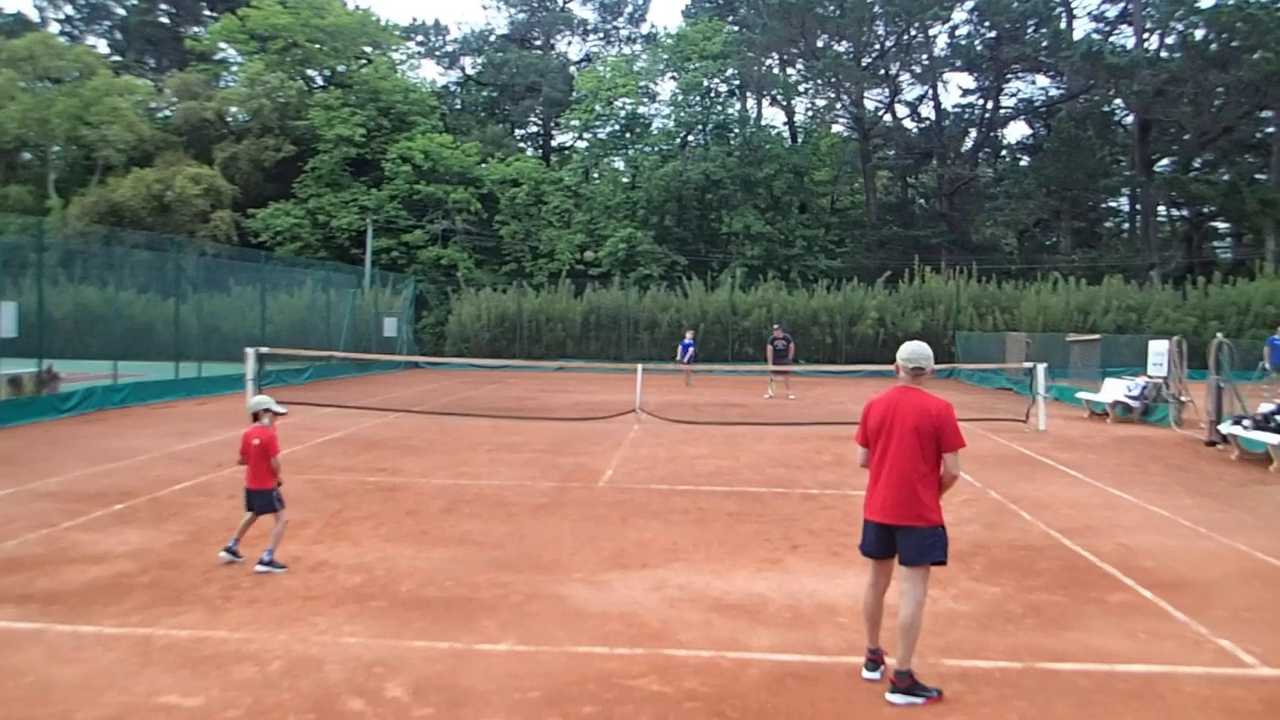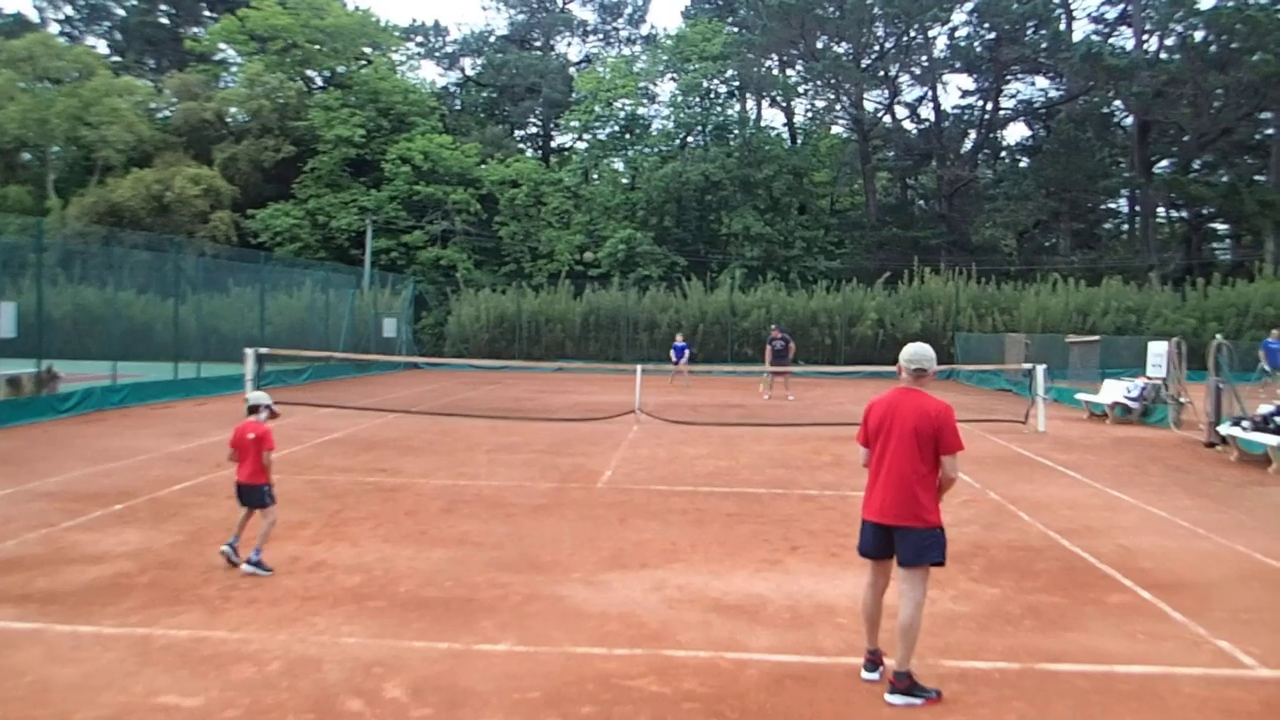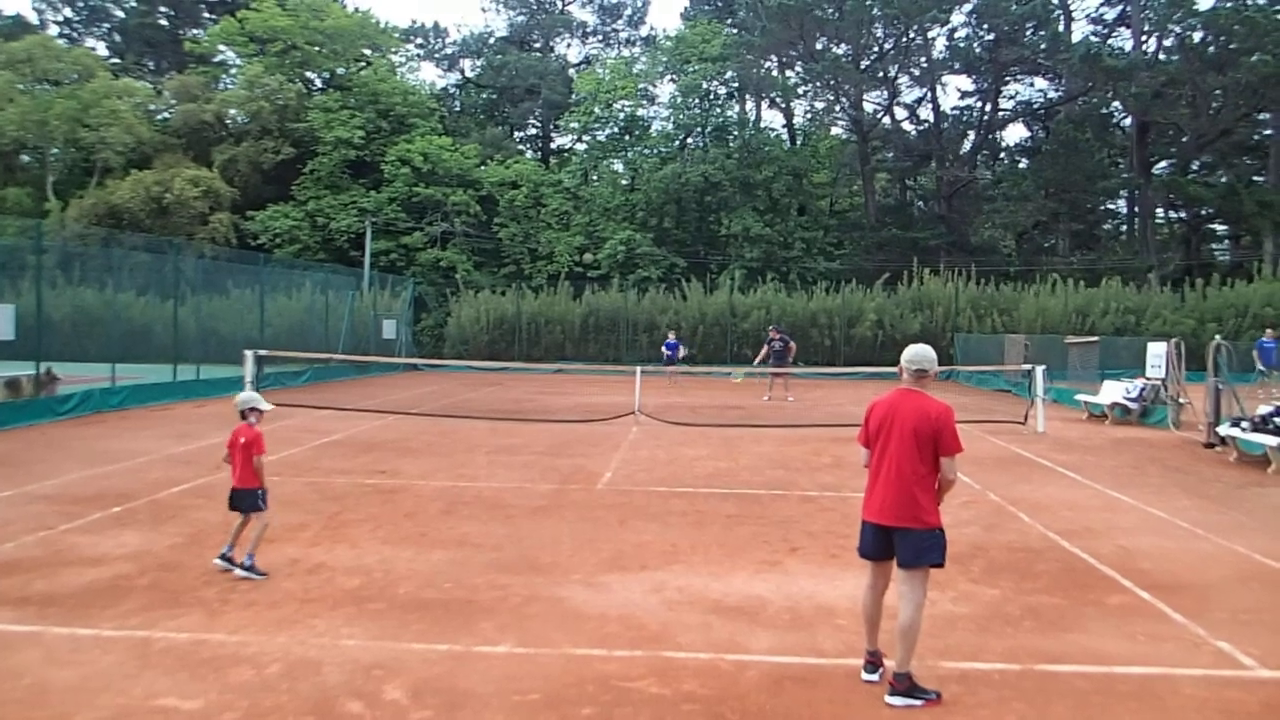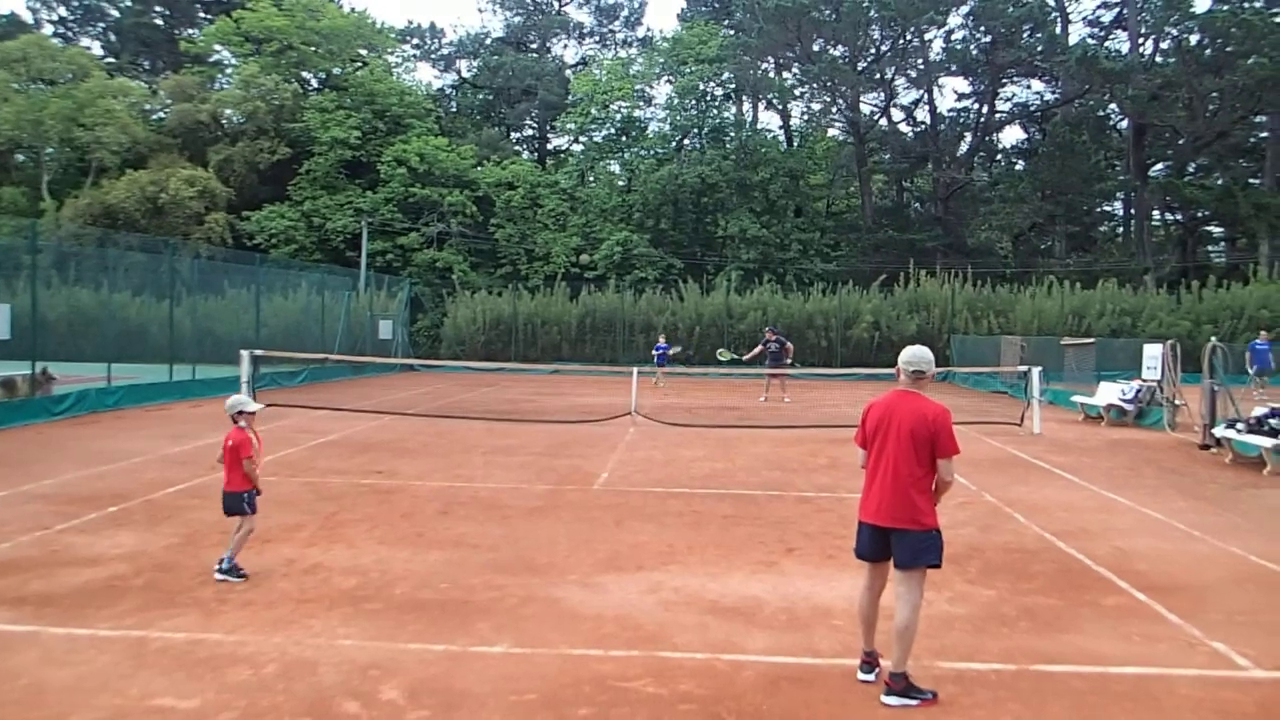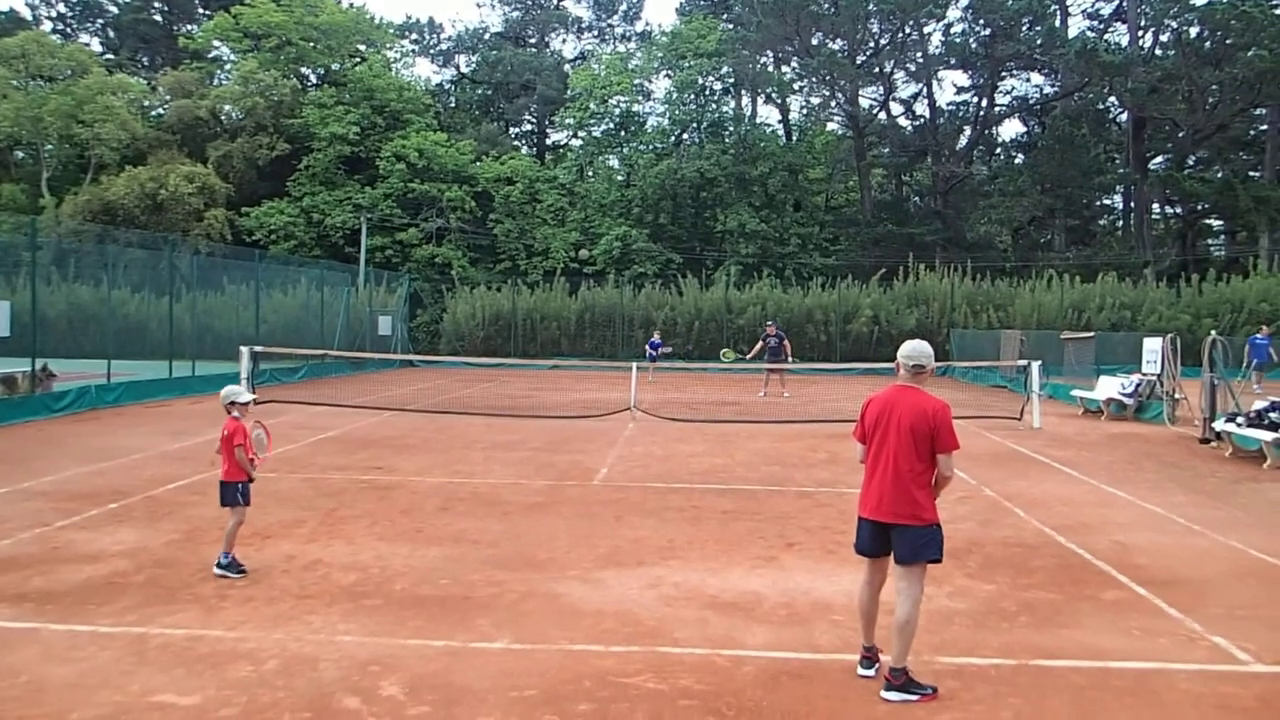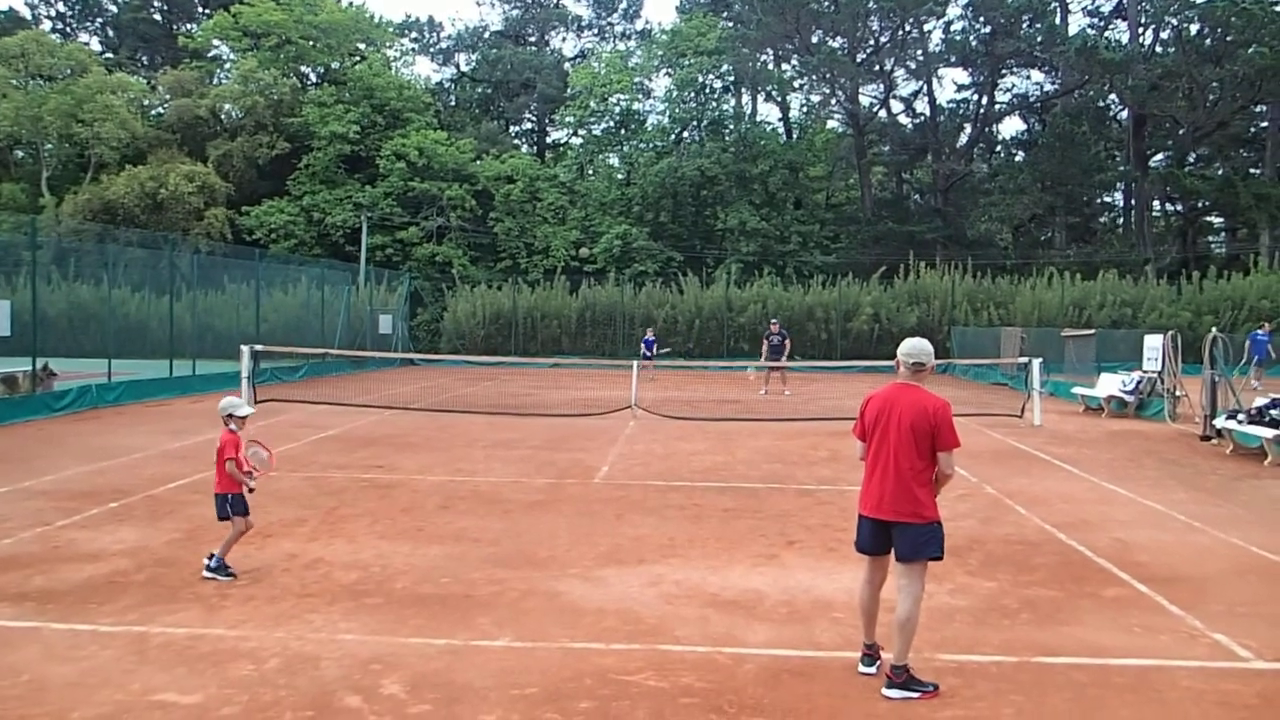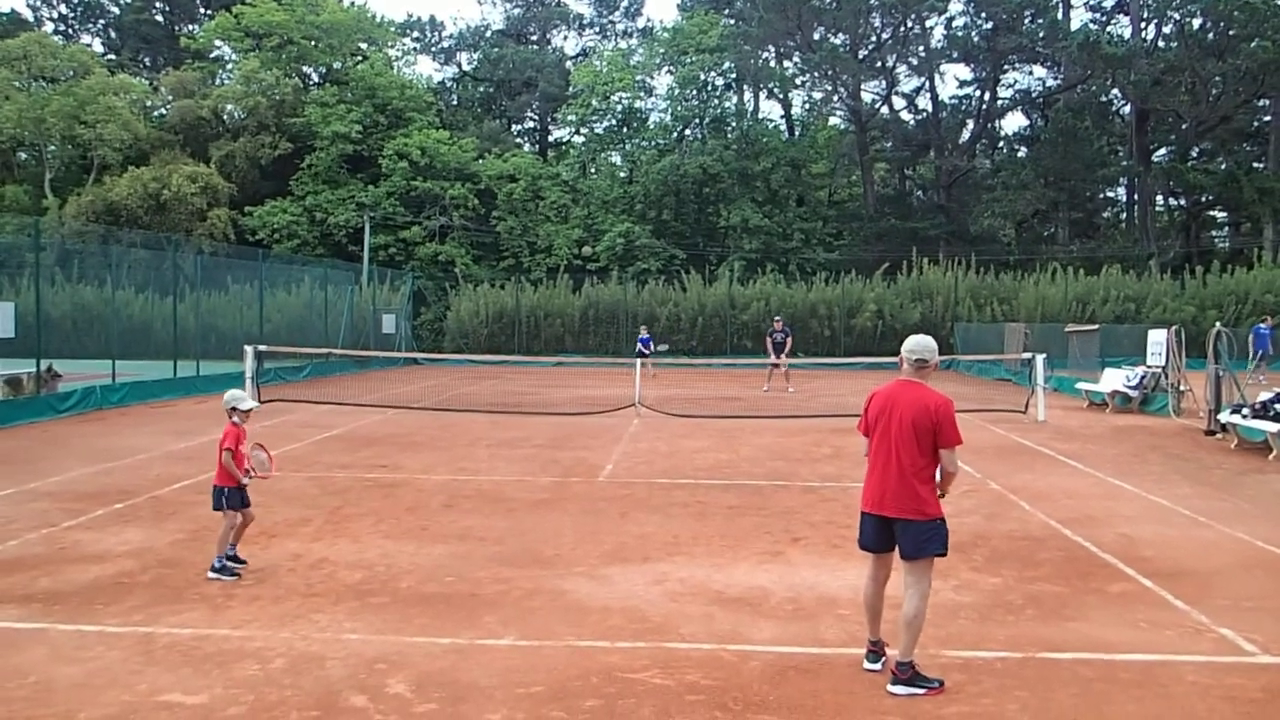
dt=0.2s
person 1, frame 1
left shoulder: (873, 405)
right shoulder: (939, 409)
left elbow: (863, 460)
right elbow: (952, 470)
right wrist: (934, 491)
left hip: (878, 509)
right hip: (919, 514)
left knee: (877, 581)
right knee: (913, 593)
left ankle: (873, 658)
right ankle: (901, 680)
person 1, frame 2
left shoulder: (875, 406)
right shoulder: (939, 411)
left elbow: (865, 460)
right elbow: (950, 473)
right wrist: (935, 495)
left hip: (877, 509)
right hip: (918, 515)
left knee: (876, 582)
right knee: (912, 595)
left ankle: (872, 658)
right ankle: (900, 681)
person 1, frame 3
left shoulder: (877, 406)
right shoulder: (939, 413)
left elbow: (867, 460)
right elbow: (949, 474)
right wrist: (937, 497)
left hip: (877, 510)
right hip: (917, 516)
left knee: (876, 583)
right knee: (912, 595)
left ankle: (872, 659)
right ankle: (900, 682)
person 1, frame 4
left shoulder: (873, 408)
right shoulder: (936, 414)
left elbow: (864, 461)
right elbow: (946, 476)
right wrist: (933, 498)
left hip: (873, 511)
right hip: (914, 518)
left knee: (872, 583)
right knee: (909, 596)
left ankle: (868, 659)
right ankle: (896, 682)
person 1, frame 5
left shoulder: (873, 402)
right shoulder: (936, 409)
left elbow: (862, 455)
right elbow: (945, 471)
right wrist: (932, 493)
left hip: (873, 506)
right hip: (914, 513)
left knee: (872, 579)
right knee: (909, 592)
left ankle: (868, 654)
right ankle: (896, 678)
person 1, frame 6
left shoulder: (872, 400)
right shoulder: (937, 407)
left elbow: (861, 453)
right elbow: (946, 469)
right wrist: (933, 490)
left hip: (873, 504)
right hip: (915, 510)
left knee: (872, 577)
right knee: (910, 589)
left ankle: (869, 652)
right ankle: (897, 675)
person 1, frame 7
left shoulder: (876, 397)
right shoulder: (939, 404)
right elbow: (950, 466)
right wrist: (942, 488)
left hip: (876, 501)
right hip: (917, 507)
left knee: (877, 574)
right knee: (917, 587)
left ankle: (874, 649)
right ankle: (903, 671)
person 2, frame 1
left shoulder: (247, 434)
right shoulder: (270, 435)
left elbow: (241, 460)
right elbow: (275, 463)
right wrist: (278, 478)
left hip: (251, 485)
right hip: (266, 486)
left knee: (252, 515)
right knee: (282, 519)
left ankle: (231, 548)
right ankle: (267, 560)
person 2, frame 2
left shoulder: (240, 428)
right shoulder: (264, 430)
left elbow: (232, 456)
right elbow: (266, 460)
right wrist: (269, 479)
left hip: (242, 480)
right hip: (258, 482)
left knee: (249, 511)
right knee: (270, 518)
left ankle: (232, 545)
right ankle: (253, 559)
person 2, frame 3
left shoulder: (236, 431)
right shoulder: (256, 433)
left elbow: (227, 458)
right elbow: (258, 463)
right wrist: (263, 483)
left hip: (238, 484)
right hip: (252, 486)
left knee: (245, 518)
right knee: (262, 522)
left ankle: (226, 555)
right ankle: (247, 564)
person 2, frame 4
left shoulder: (231, 435)
right shoulder: (245, 437)
left elbow: (221, 459)
right elbow: (248, 467)
right wrist: (257, 484)
left hip: (230, 487)
right hip: (241, 489)
left knee: (243, 524)
right knee: (248, 527)
left ankle: (227, 561)
right ankle: (226, 568)
person 2, frame 5
left shoulder: (229, 425)
right shoulder: (238, 426)
left elbow: (220, 449)
right elbow: (240, 456)
right wrist: (251, 472)
left hip: (230, 478)
right hip: (236, 479)
left knee: (237, 518)
right knee: (238, 518)
left ankle: (227, 556)
right ankle: (223, 563)
person 2, frame 6
left shoulder: (230, 437)
right shoulder: (231, 440)
right elbow: (230, 469)
left wrist: (244, 471)
right wrist: (248, 482)
left hip: (234, 490)
right hip: (228, 492)
left knee: (247, 525)
right knee: (238, 528)
left ankle: (216, 557)
right ankle: (213, 566)
person 2, frame 7
left shoulder: (240, 429)
right shoulder: (232, 431)
right elbow: (225, 459)
left wrist: (243, 469)
right wrist: (241, 478)
left hip: (235, 484)
right hip: (226, 485)
left knee: (248, 516)
right knee: (230, 522)
left ankle: (229, 552)
right ankle: (217, 566)
